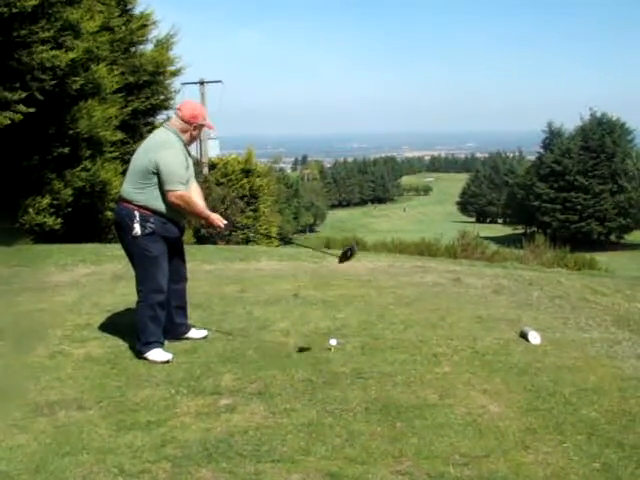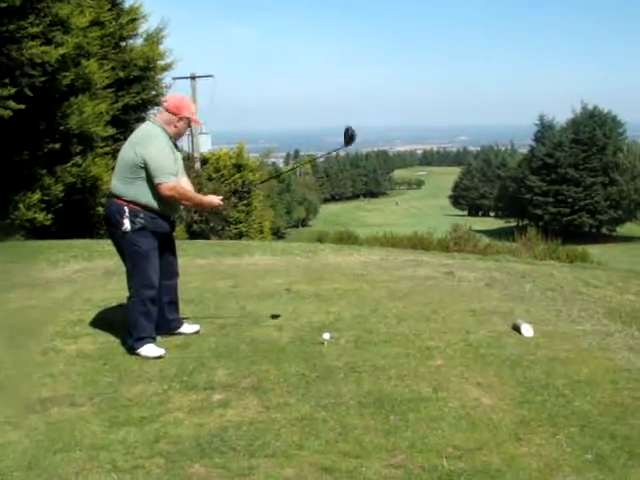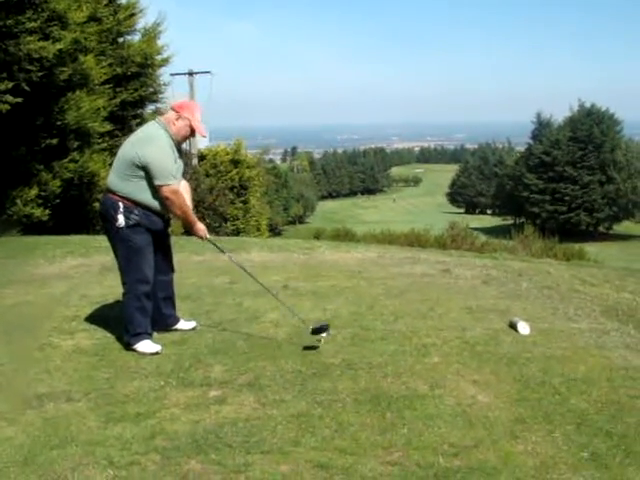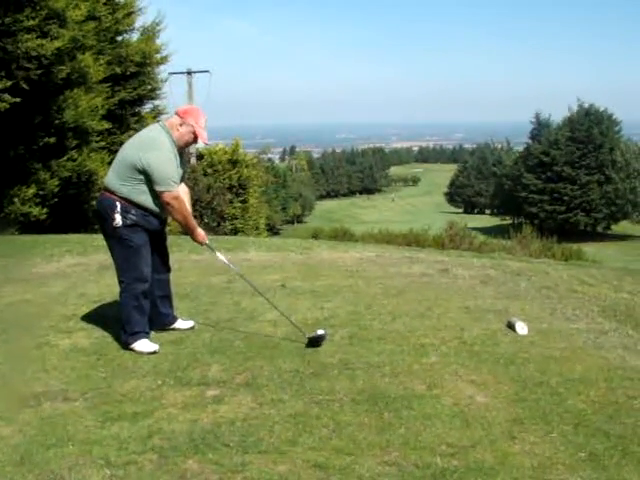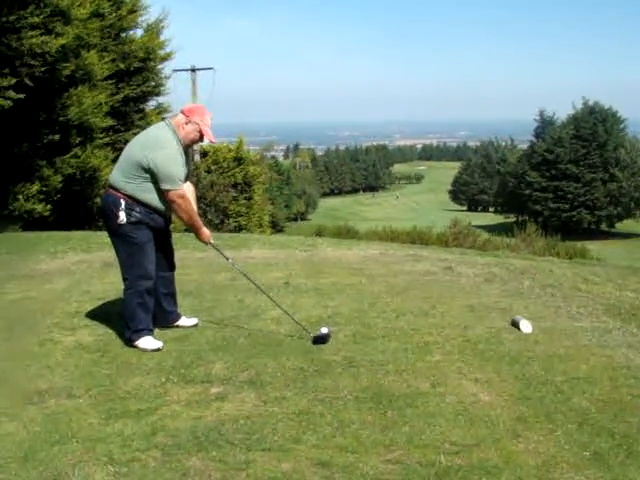
dt=0.5s
person 1, frame 1
left shoulder: (173, 142)
right shoulder: (169, 149)
left elbow: (190, 184)
right elbow: (177, 196)
left wrist: (205, 213)
right wrist: (207, 216)
left hip: (163, 222)
right hip: (143, 223)
left knee: (175, 278)
right knee: (154, 285)
left ankle: (176, 327)
right ankle: (149, 344)
person 1, frame 2
left shoulder: (160, 136)
right shoulder: (154, 142)
left elbow: (180, 177)
right elbow: (169, 188)
left wrist: (197, 200)
right wrist: (202, 201)
left hip: (154, 218)
right hip: (132, 219)
left knee: (167, 273)
right knee: (145, 280)
left ankle: (167, 322)
right ankle: (140, 340)
person 1, frame 3
left shoulder: (166, 139)
right shoulder: (156, 143)
left elbow: (180, 182)
right elbow: (169, 193)
left wrist: (190, 217)
right wrist: (193, 224)
left hip: (149, 215)
right hip: (127, 215)
left knee: (162, 270)
right knee: (139, 277)
left ankle: (164, 319)
right ankle: (136, 335)
person 1, frame 4
left shoulder: (172, 142)
right shoulder: (159, 149)
left elbow: (180, 186)
right elbow: (171, 199)
left wrist: (190, 222)
right wrist: (194, 229)
left hip: (146, 214)
right hip: (123, 214)
left knee: (159, 268)
right knee: (137, 276)
left ankle: (163, 318)
right ankle: (134, 335)
person 1, frame 5
left shoulder: (178, 141)
right shoulder: (164, 147)
left elbow: (185, 184)
right elbow: (177, 197)
left wrist: (196, 221)
right wrist: (199, 229)
left hip: (151, 211)
right hip: (127, 211)
left knee: (163, 265)
right knee: (141, 273)
left ankle: (166, 316)
right ankle: (138, 332)
